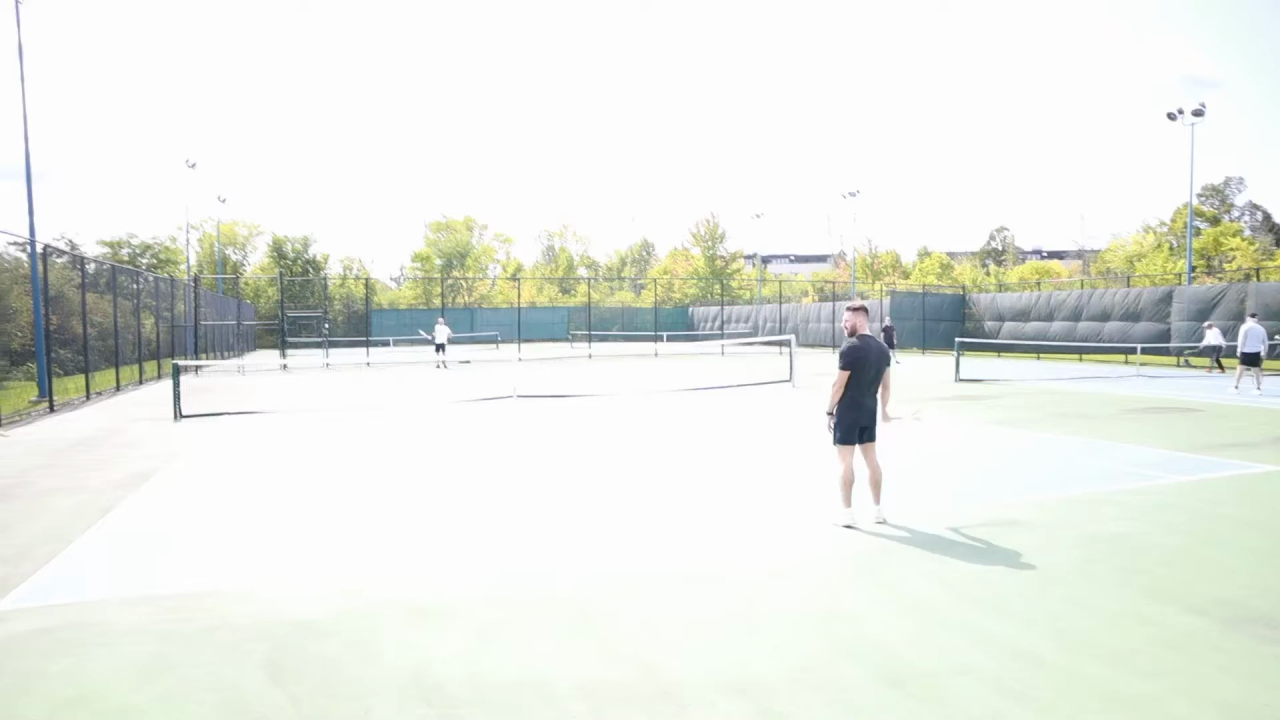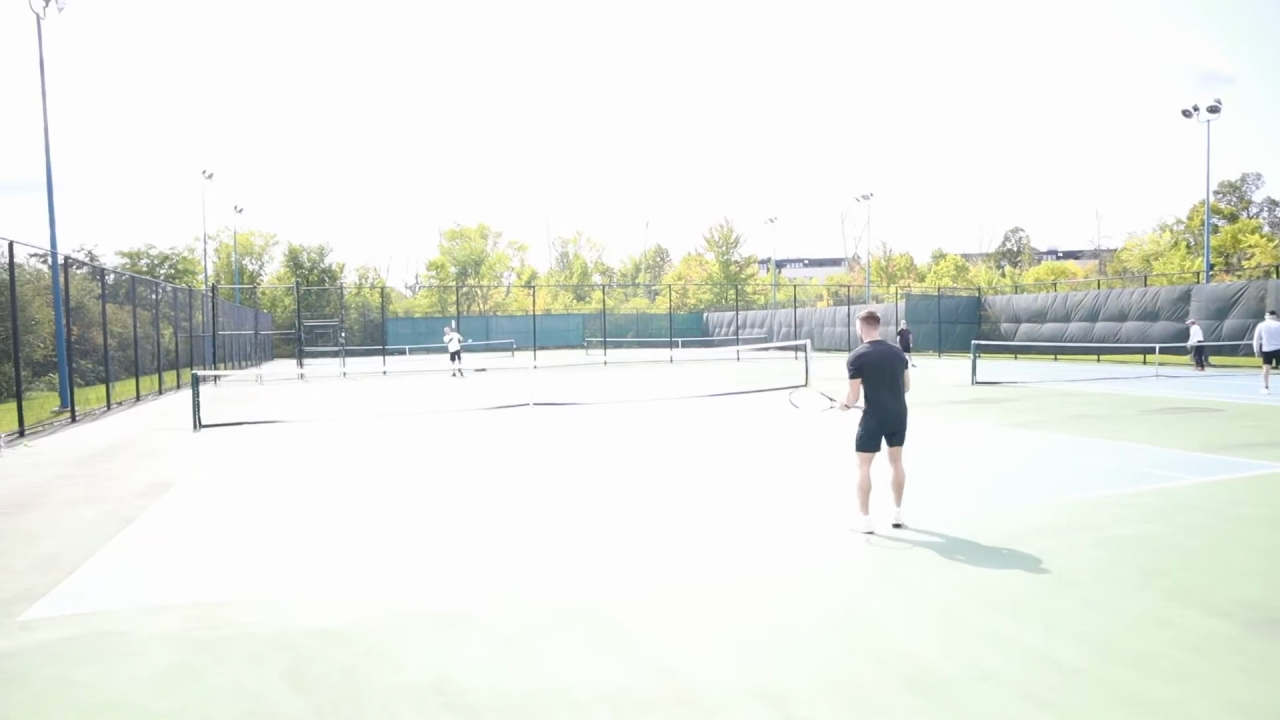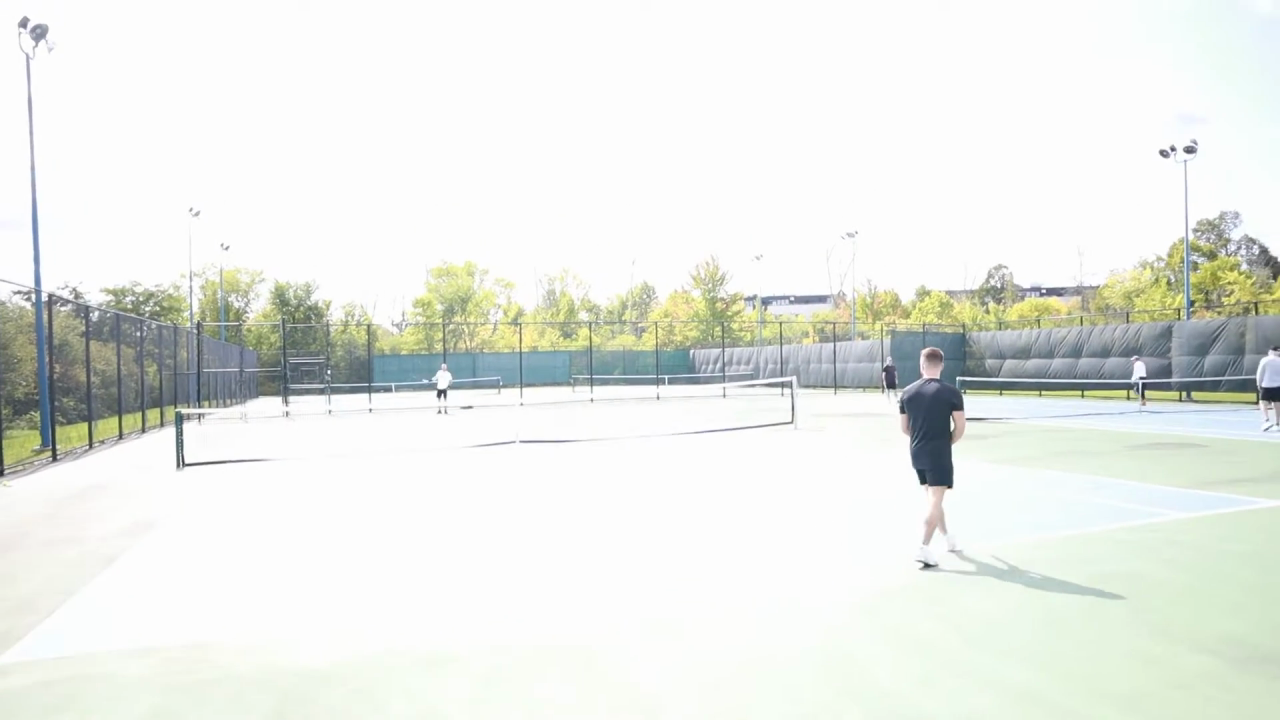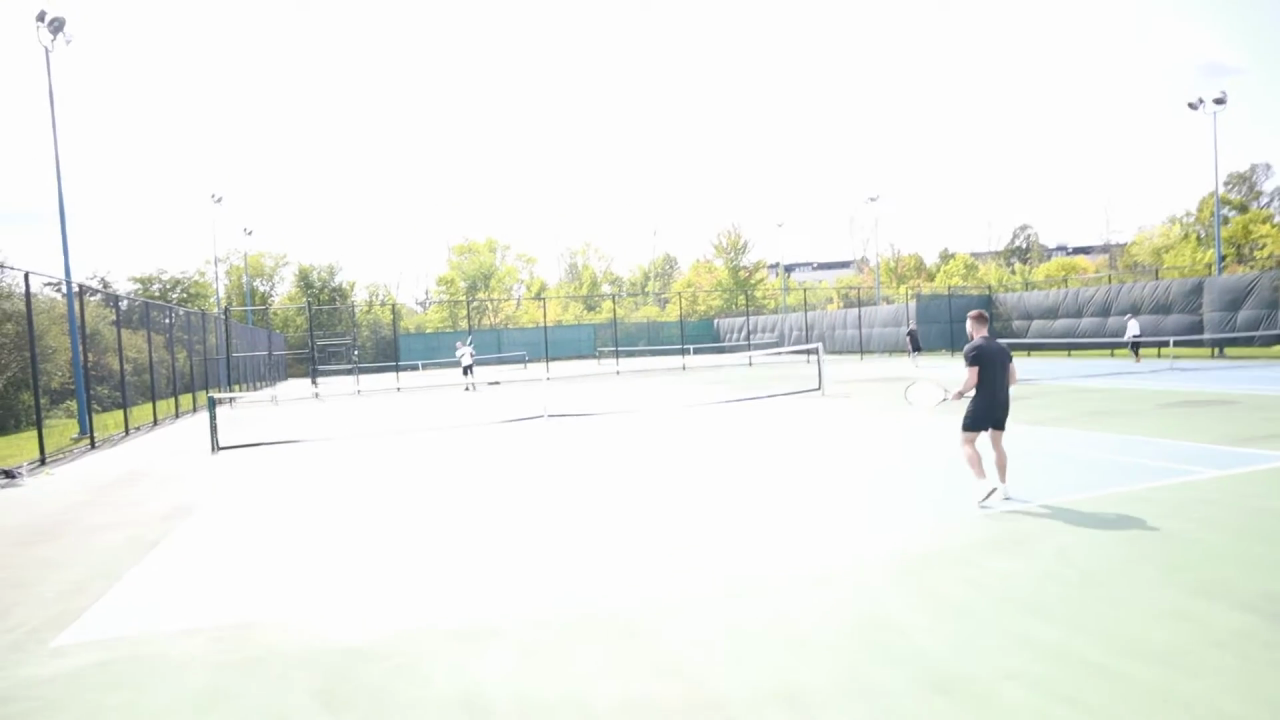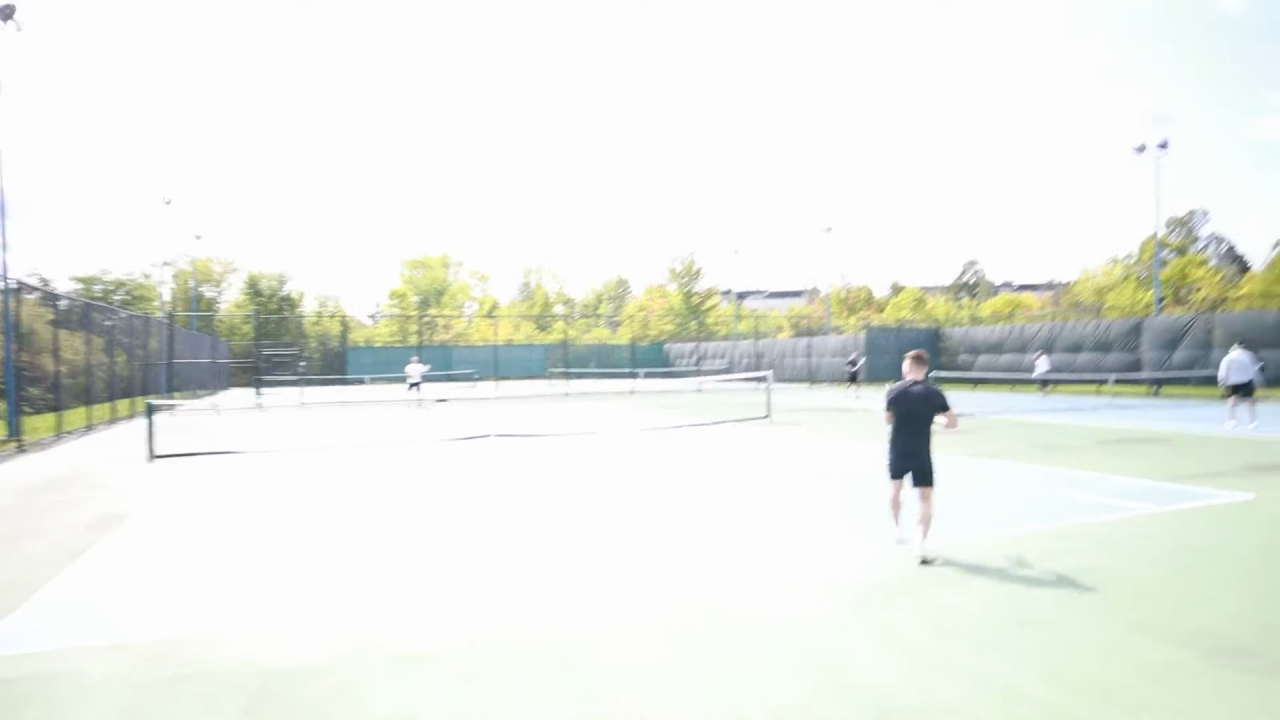
dt=1s
person 1, frame 1
left shoulder: (850, 347)
right shoulder: (882, 348)
left elbow: (839, 385)
right elbow: (885, 384)
left wrist: (829, 411)
right wrist: (883, 409)
left hip: (848, 412)
right hip: (869, 412)
left knee: (845, 462)
right knee: (871, 459)
left ankle: (847, 513)
right ankle: (878, 510)
person 1, frame 2
left shoulder: (857, 356)
right shoulder: (898, 352)
left elbow: (854, 396)
right elbow: (906, 386)
left wrist: (846, 404)
left hip: (873, 418)
right hip: (898, 416)
left knee: (864, 466)
right knee: (896, 463)
left ankle: (865, 519)
right ankle: (897, 513)
person 1, frame 3
left shoulder: (908, 392)
right shoulder: (951, 392)
left elbow: (904, 428)
right elbow: (960, 428)
right wrist: (947, 444)
left hip: (917, 454)
right hip: (939, 454)
left knee: (933, 497)
right knee: (934, 501)
left ankle: (948, 539)
right ankle: (924, 548)
person 1, frame 4
left shoulder: (972, 348)
right shoulder: (1002, 348)
left elbow: (972, 380)
right elbow: (1012, 378)
left wrist: (960, 393)
left hip: (982, 403)
right hip: (1002, 403)
left knee: (967, 443)
right knee: (997, 444)
left ankle: (985, 483)
right ankle: (1003, 487)
person 1, frame 5
left shoulder: (892, 392)
right shoulder: (934, 394)
right elbow: (953, 422)
left hip: (897, 451)
right hip: (920, 454)
left knee: (895, 488)
right knee: (926, 500)
left ankle: (898, 531)
right ankle: (922, 547)
